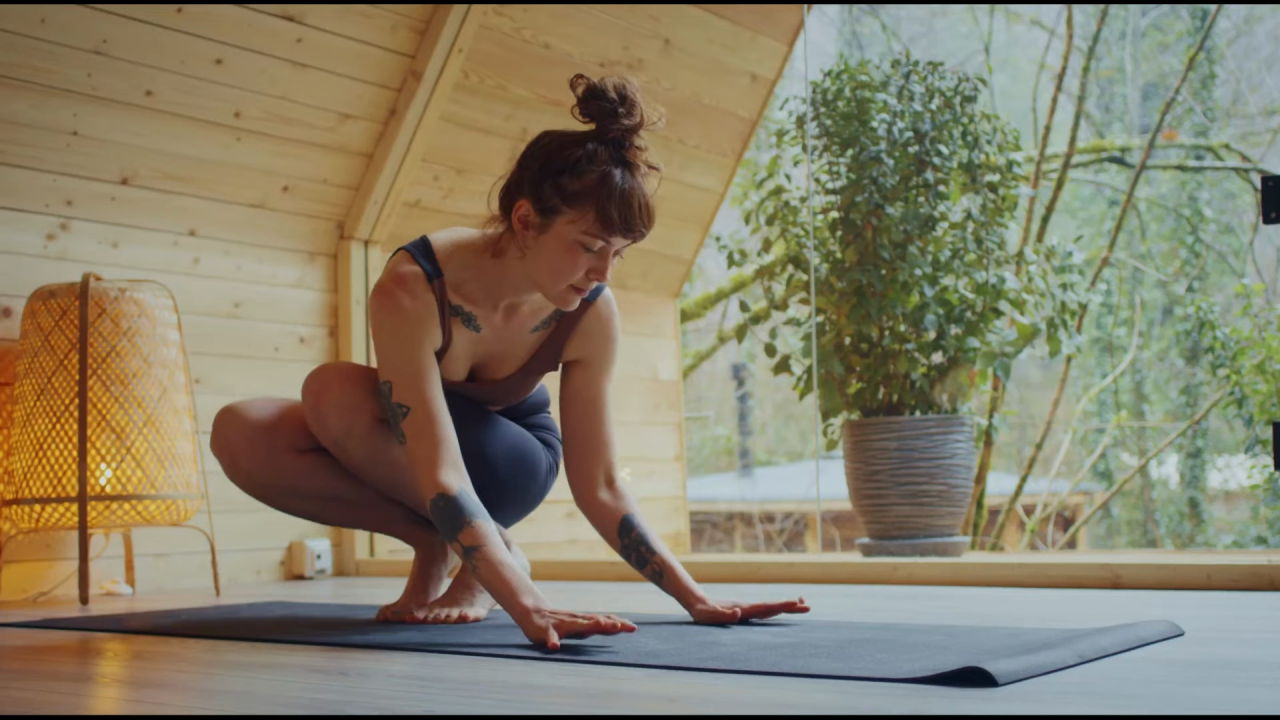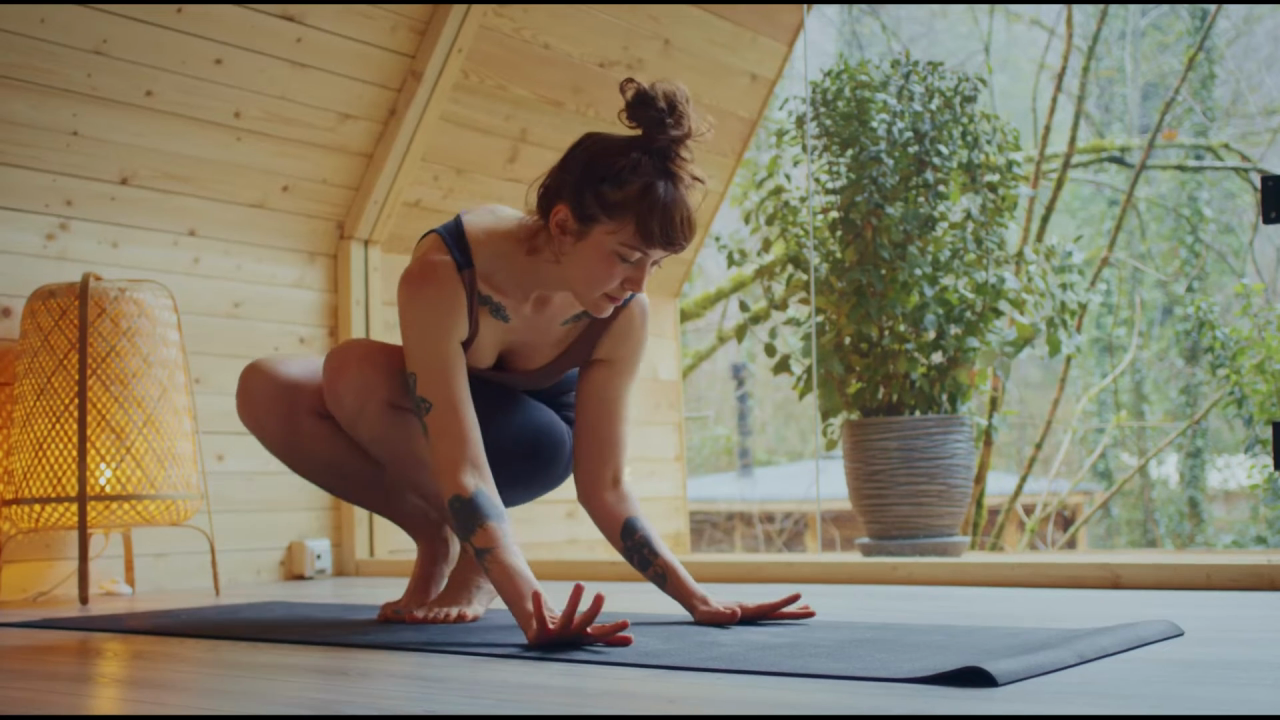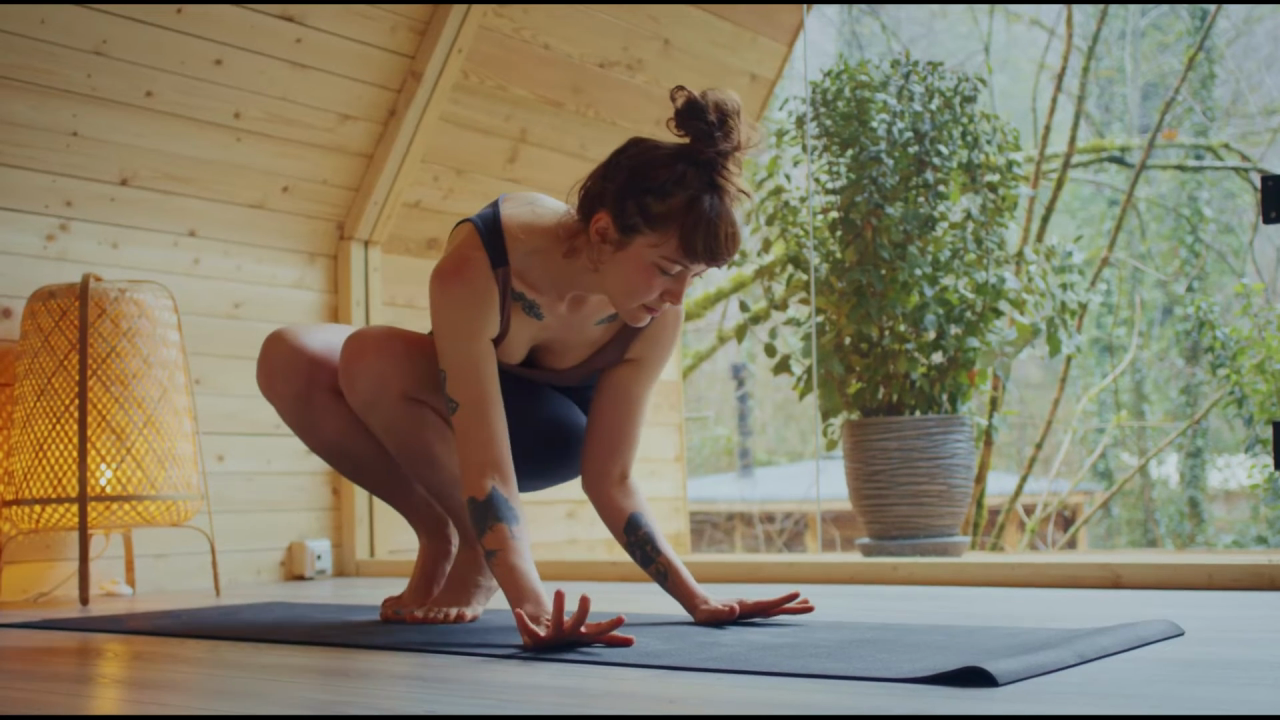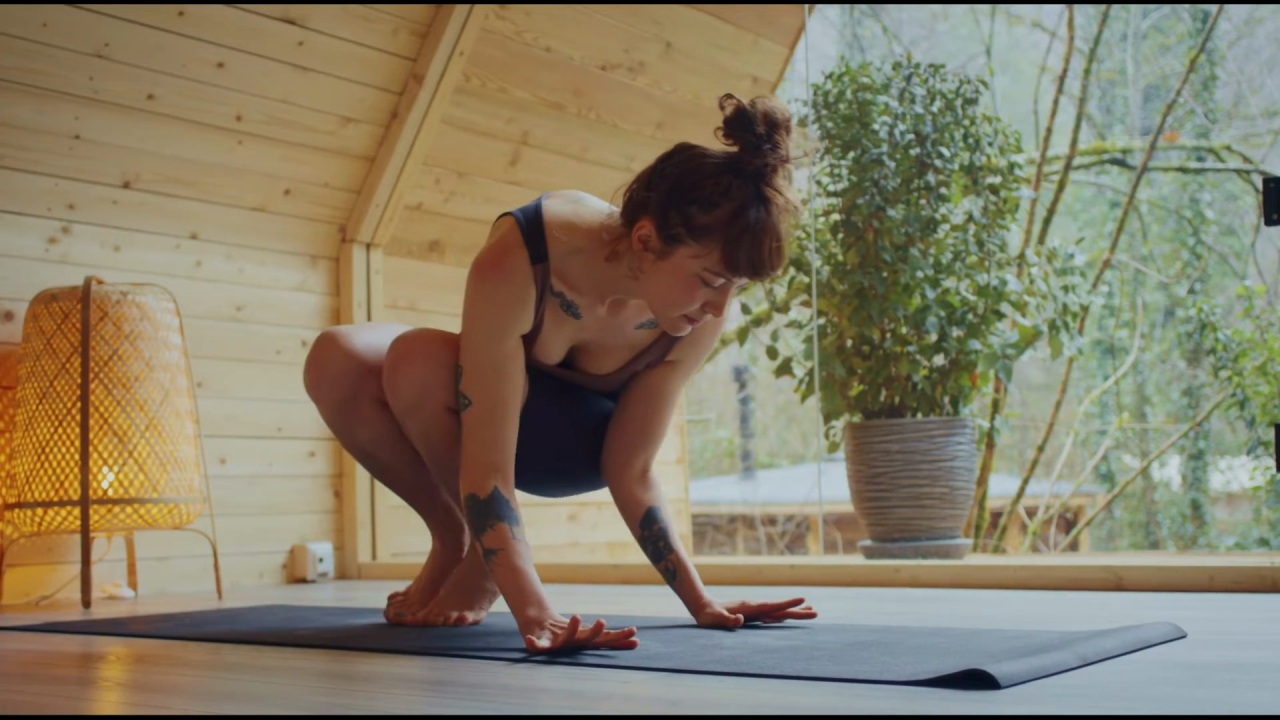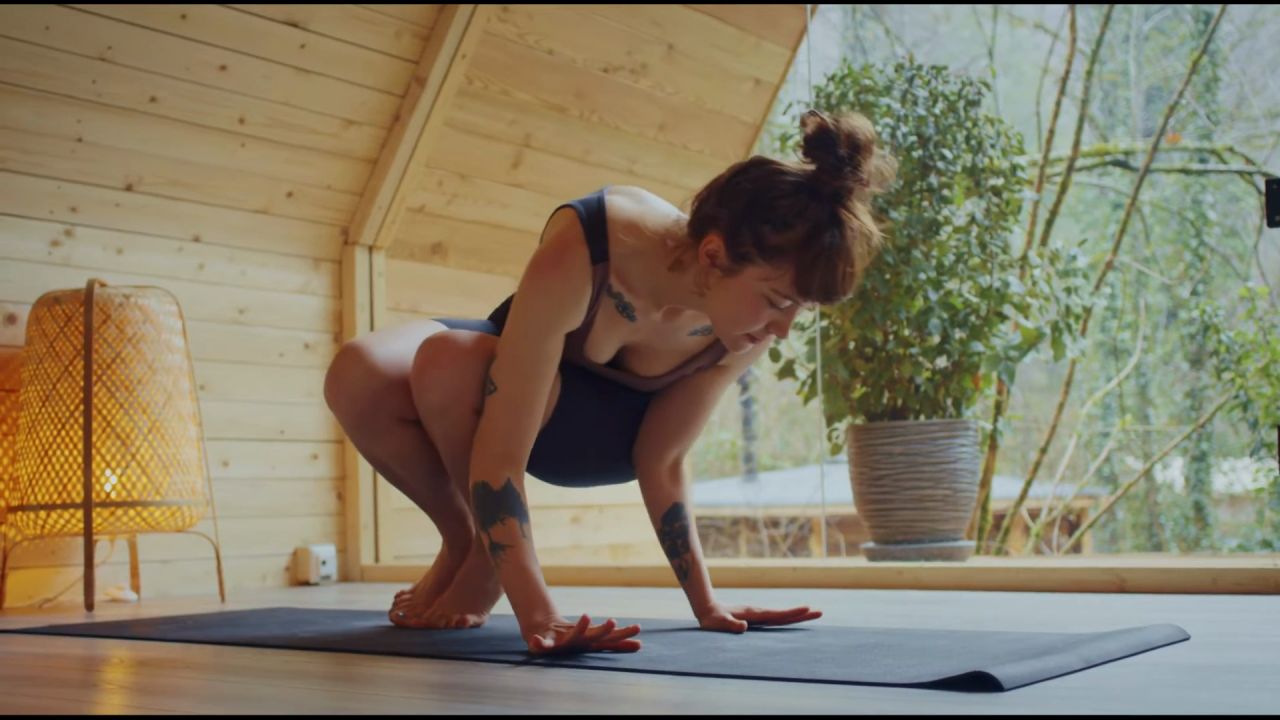
dt=0.5s
person 1, frame 1
left shoulder: (591, 316)
right shoulder: (410, 290)
left elbow: (598, 487)
right elbow: (441, 475)
left wrist: (695, 598)
right wrist: (528, 607)
left hip: (514, 462)
right hip: (408, 460)
left knee: (334, 394)
right knee: (240, 434)
left ankle: (488, 556)
right ankle: (433, 543)
person 1, frame 2
left shoulder: (623, 317)
right shoulder: (440, 276)
left elbow: (604, 489)
right elbow: (462, 472)
left wrist: (697, 600)
right wrist: (533, 609)
left hip: (536, 438)
right hip: (426, 434)
left knee: (353, 374)
right knee: (265, 390)
left ankle: (476, 560)
right ankle: (438, 540)
person 1, frame 3
left shoulder: (657, 320)
right shoulder: (474, 267)
left elbow: (610, 480)
right elbow: (486, 471)
left wrist: (696, 599)
right wrist: (534, 609)
left hip: (553, 431)
right hip: (450, 406)
left knee: (371, 362)
right knee: (288, 359)
left ankle: (477, 550)
right ankle: (438, 536)
person 1, frame 4
left shoulder: (697, 323)
right shoulder: (515, 262)
left elbow: (631, 473)
right elbow: (488, 466)
left wrist: (701, 602)
right wrist: (535, 614)
left hip: (580, 441)
right hip: (474, 412)
left knee: (419, 364)
right knee: (336, 361)
left ankle: (484, 561)
right ankle: (453, 539)
person 1, frame 5
left shoulder: (743, 322)
right shoulder: (577, 255)
left elbow: (661, 461)
right elbow: (500, 455)
left wrist: (705, 602)
right wrist: (538, 617)
left hip: (603, 431)
right hip: (509, 362)
right knee: (358, 374)
left ankle: (486, 561)
right ankle: (464, 542)
